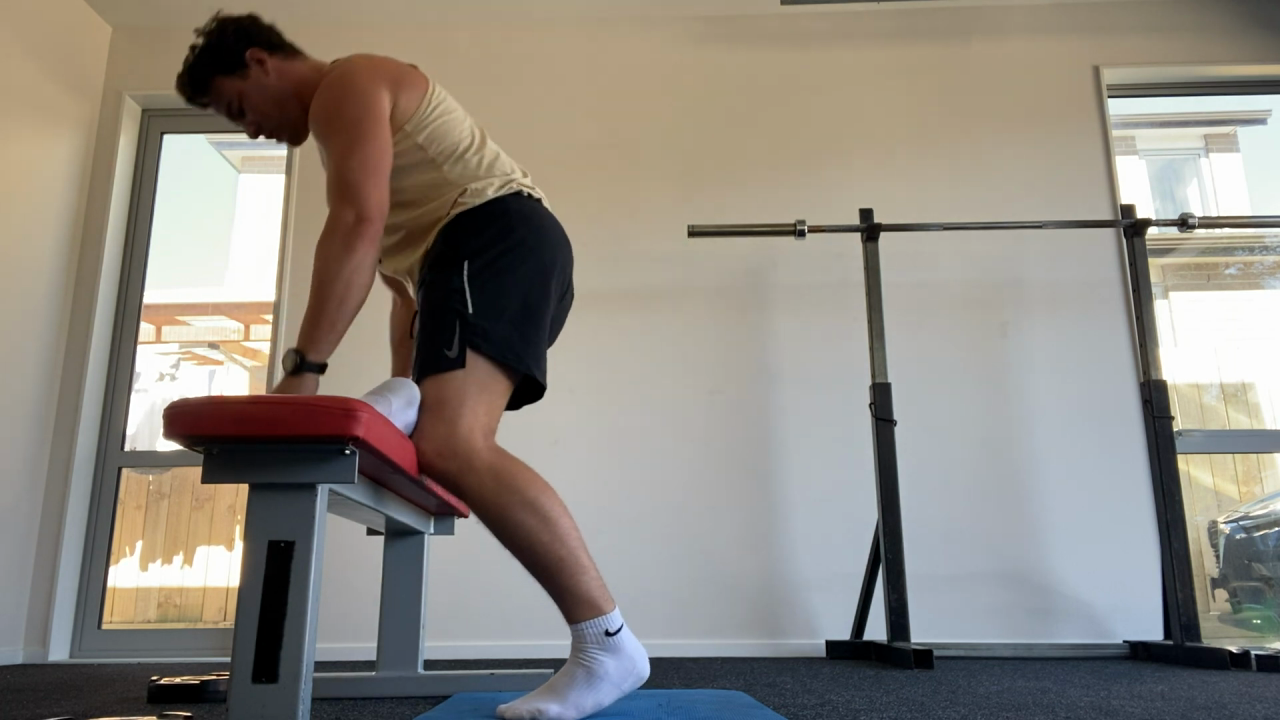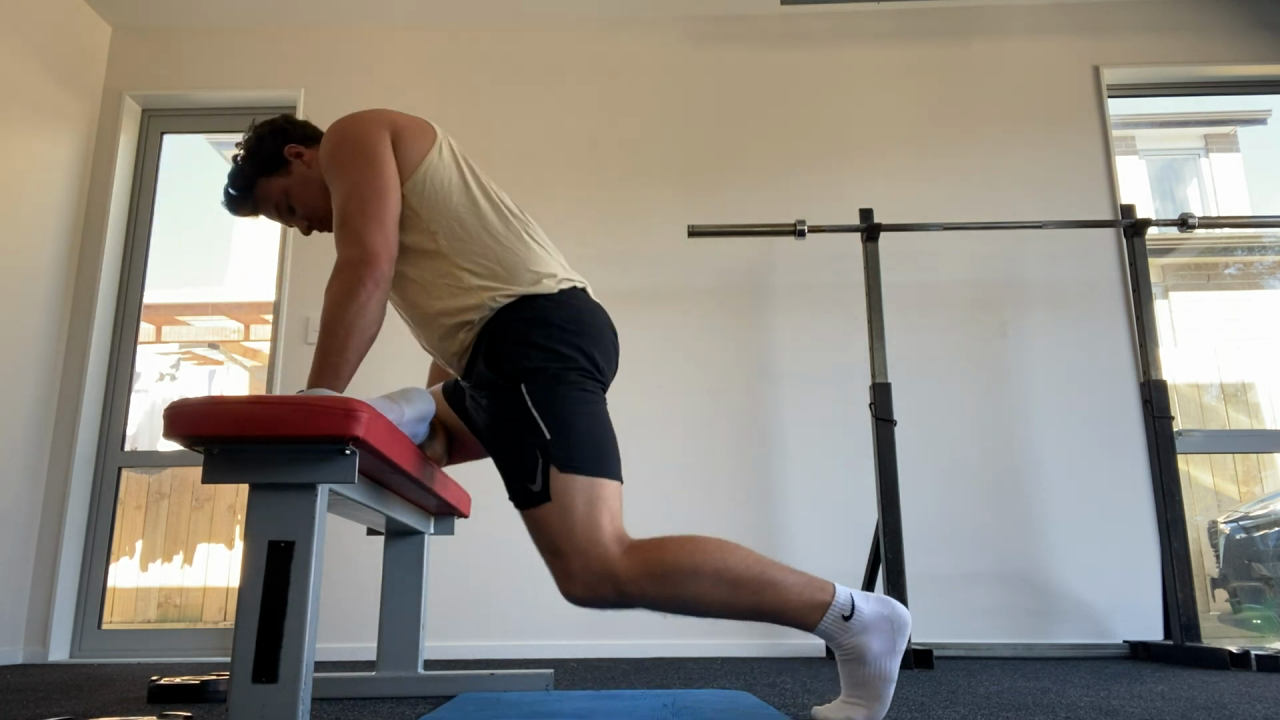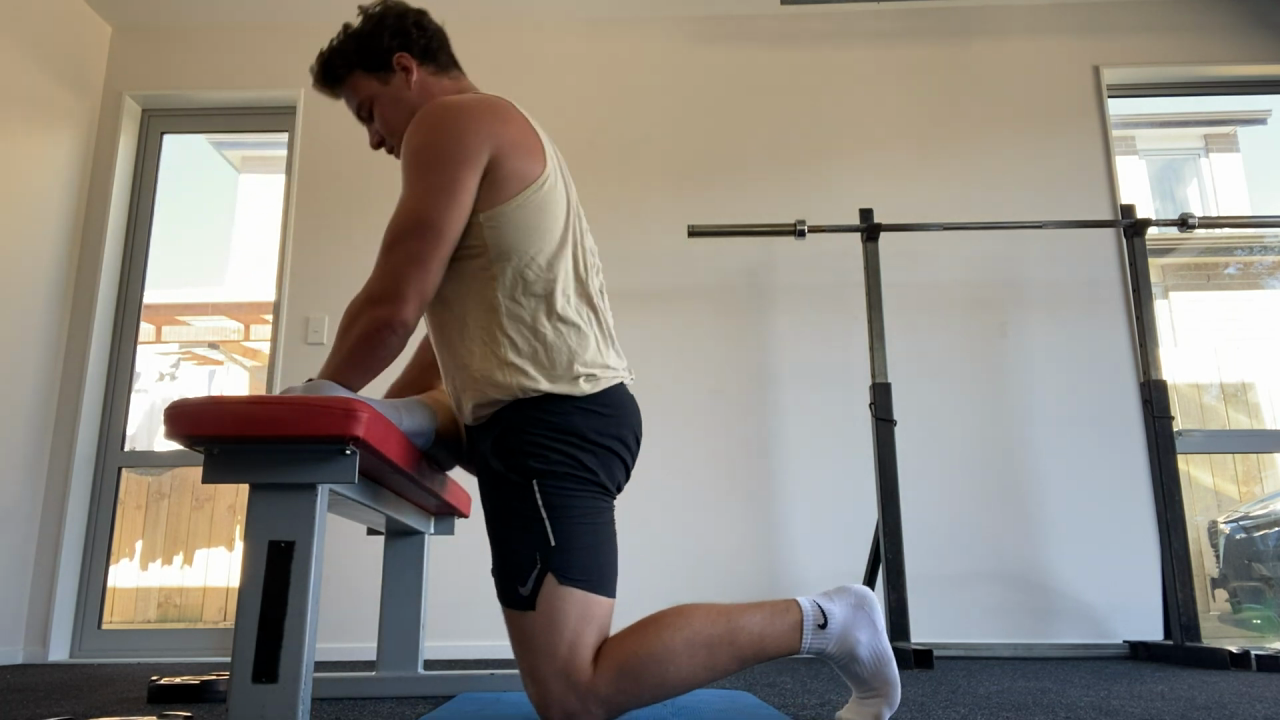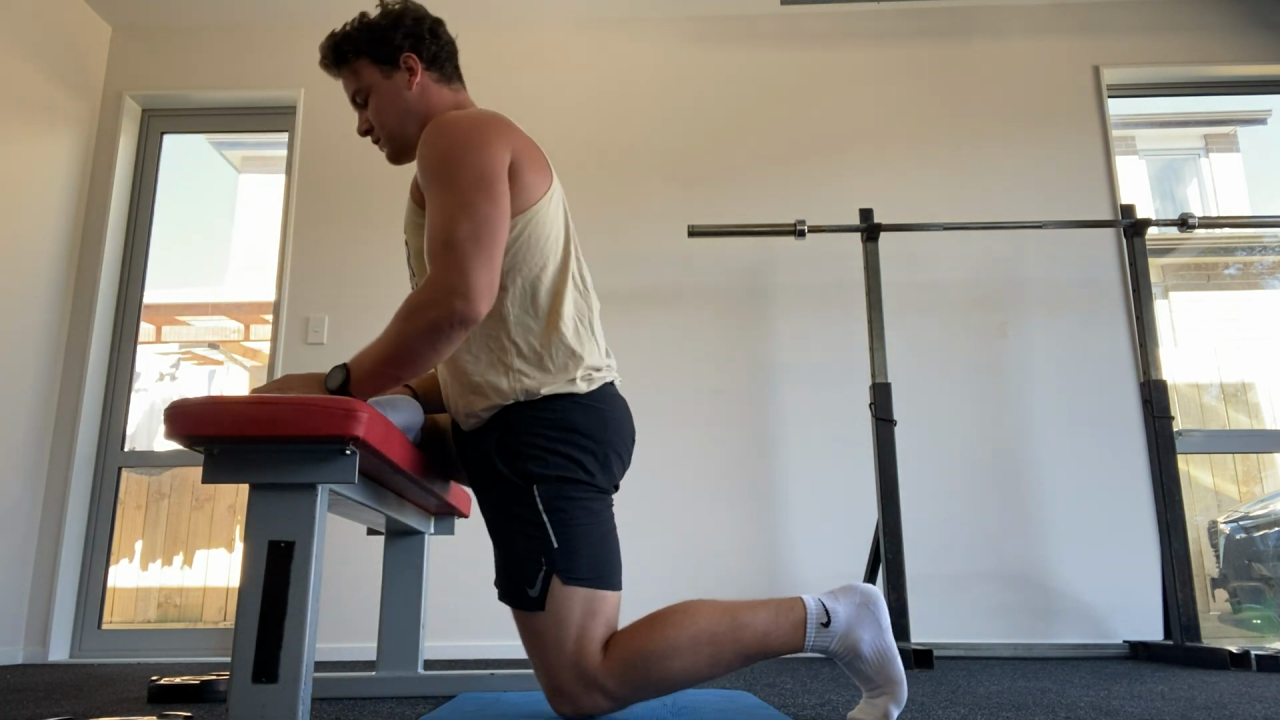
dt=1s
person 1, frame 1
left shoulder: (345, 83)
right shoulder: (357, 109)
left elbow: (358, 220)
right elbow: (408, 281)
left wrist: (304, 367)
right wrist: (405, 392)
left hip: (495, 238)
right hip: (515, 250)
left knee: (448, 446)
left ankle: (607, 644)
person 1, frame 2
left shoulder: (354, 137)
right shoulder: (394, 179)
left elbow: (364, 270)
right elbow: (459, 319)
left wrist: (318, 404)
left hip: (536, 337)
right hip: (518, 345)
left knee: (597, 572)
right knee: (425, 434)
left ankle: (853, 617)
person 1, frame 3
left shoulder: (450, 121)
right shoulder: (492, 135)
left elbow: (394, 304)
left wrist: (324, 395)
right wrist: (373, 412)
left hip: (551, 424)
right hip: (554, 413)
left ankle: (820, 621)
person 1, frame 4
left shoulder: (458, 135)
right shoulder: (480, 149)
left elbow: (461, 301)
left wrist: (341, 386)
right wrist: (396, 396)
left hip: (545, 426)
right hip: (544, 420)
left ankle: (826, 618)
